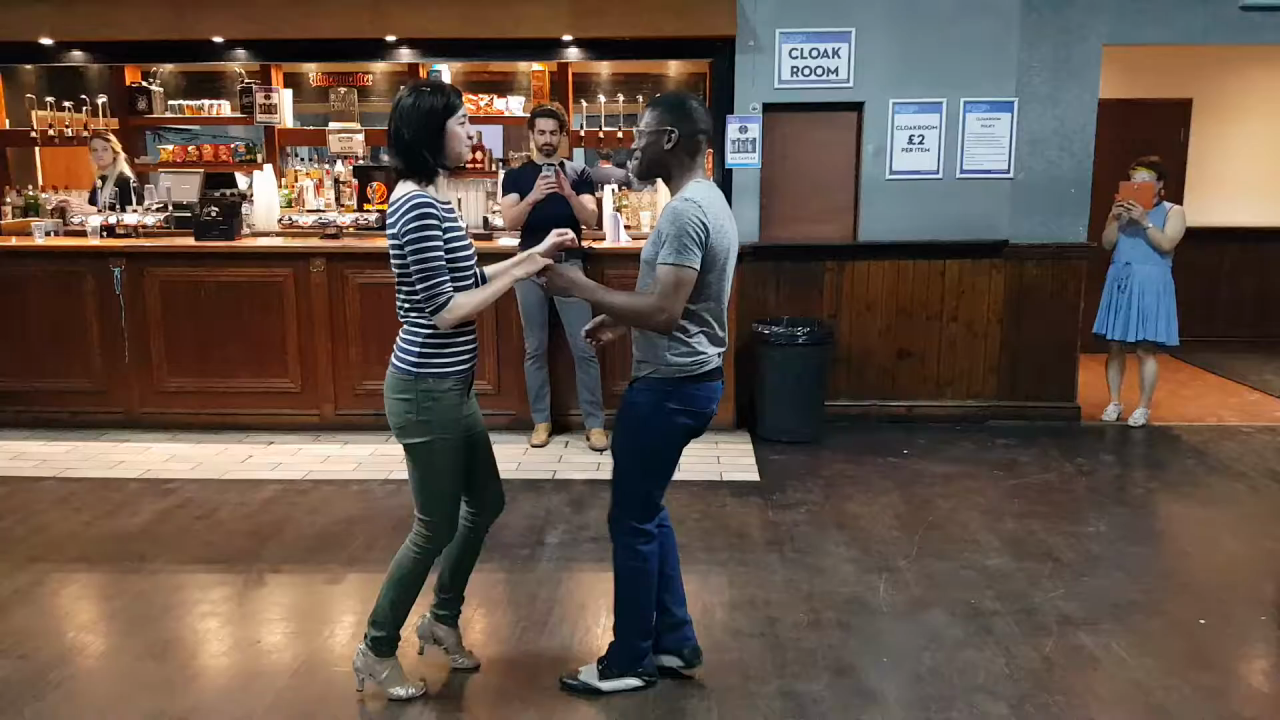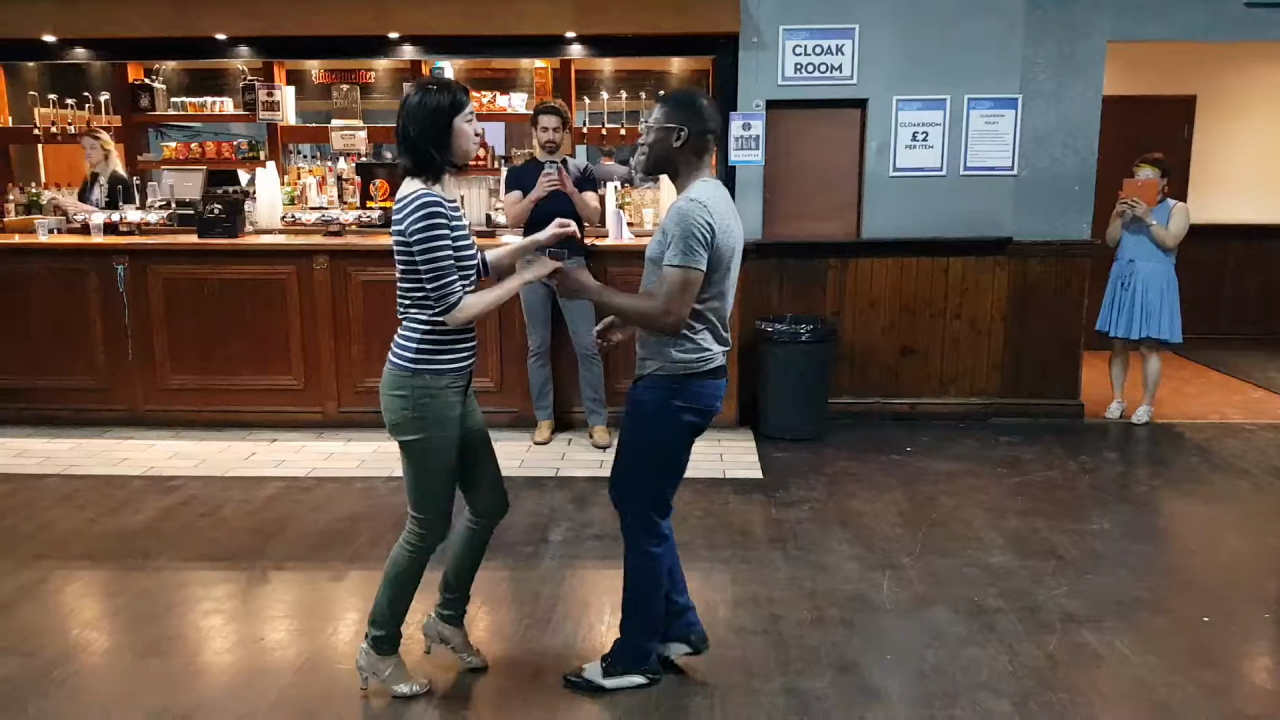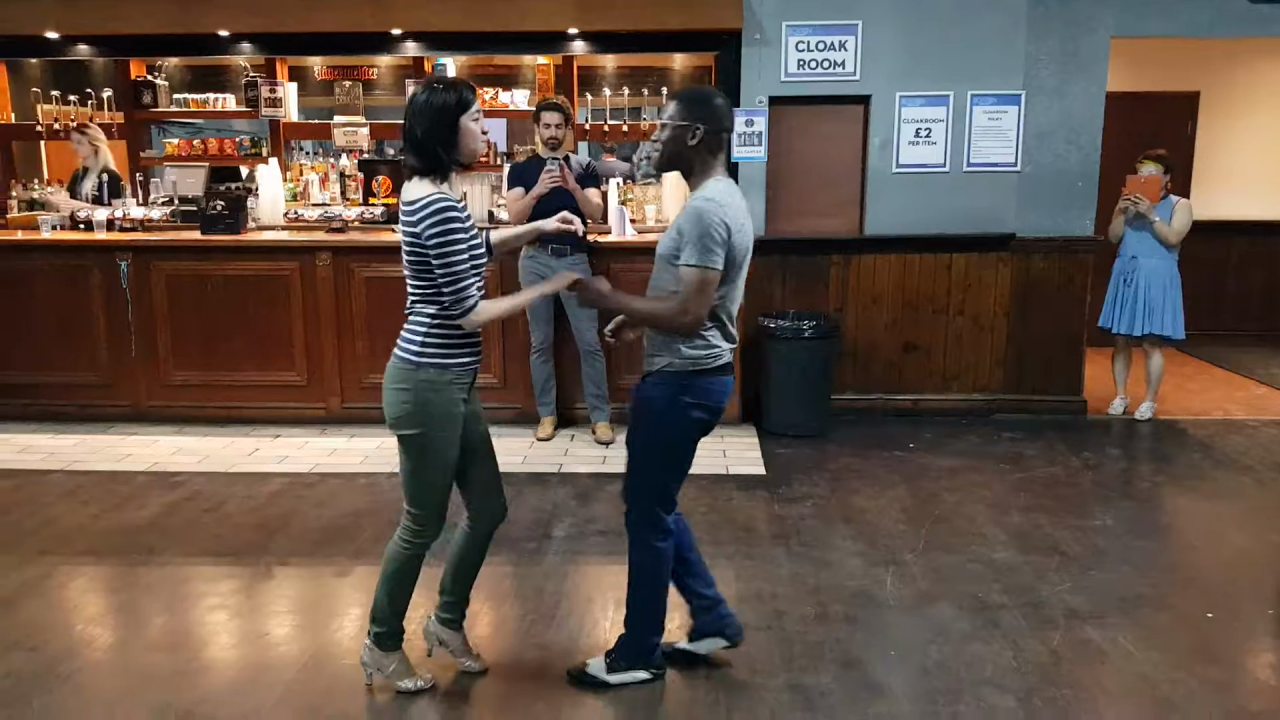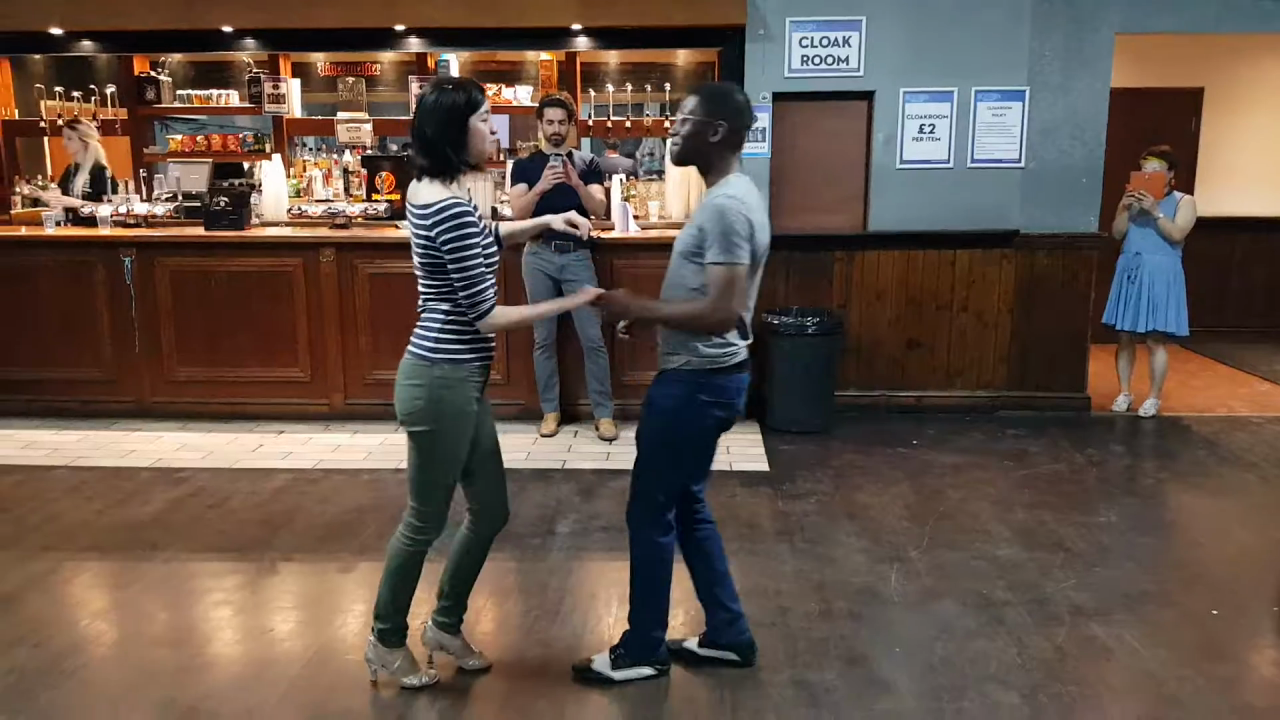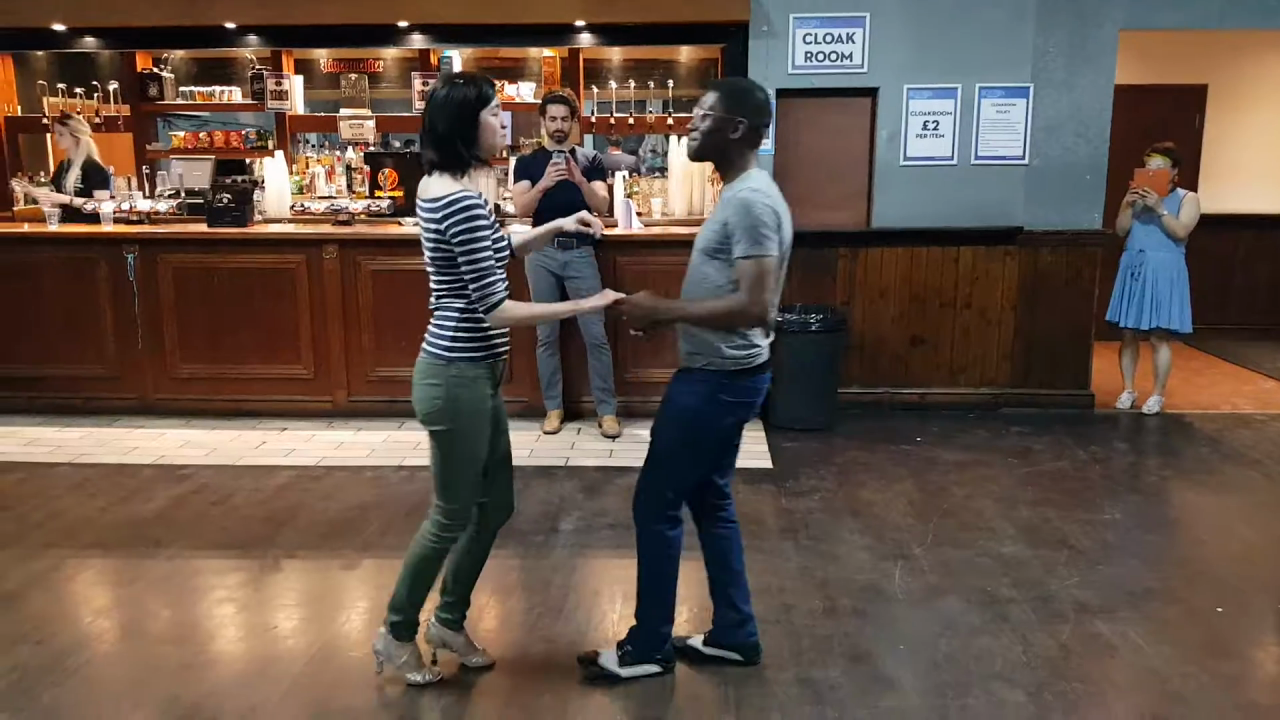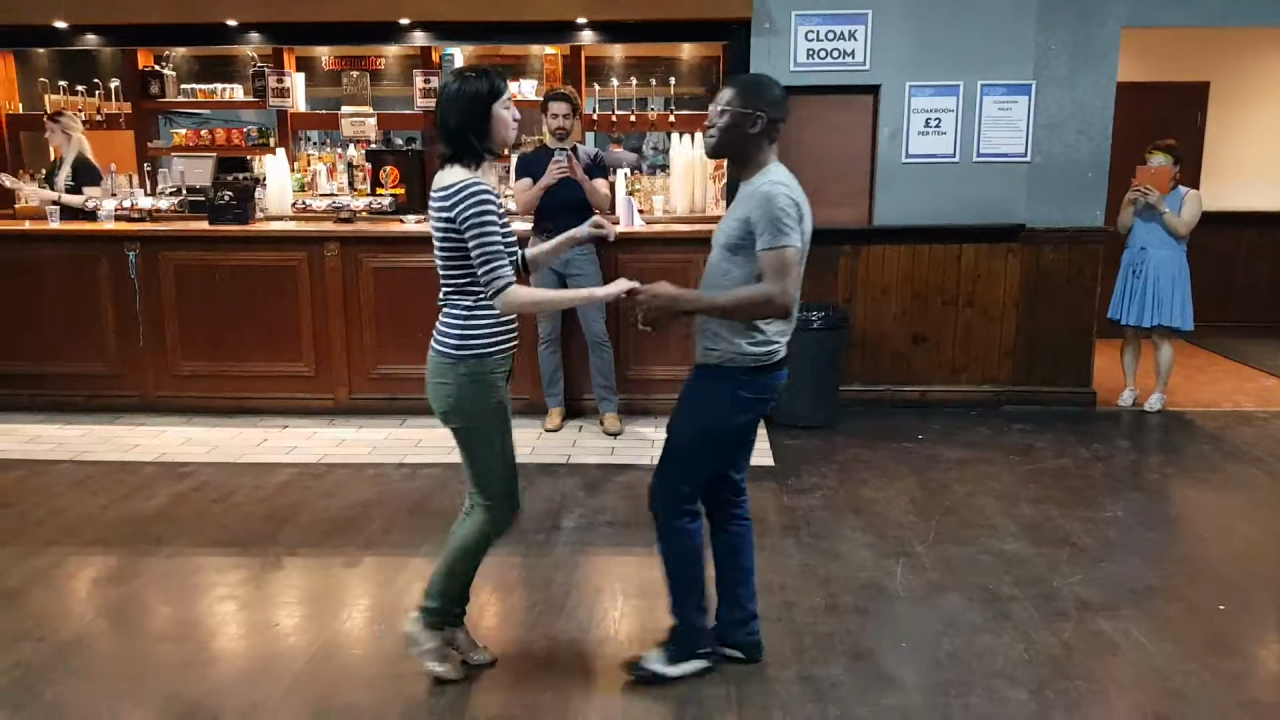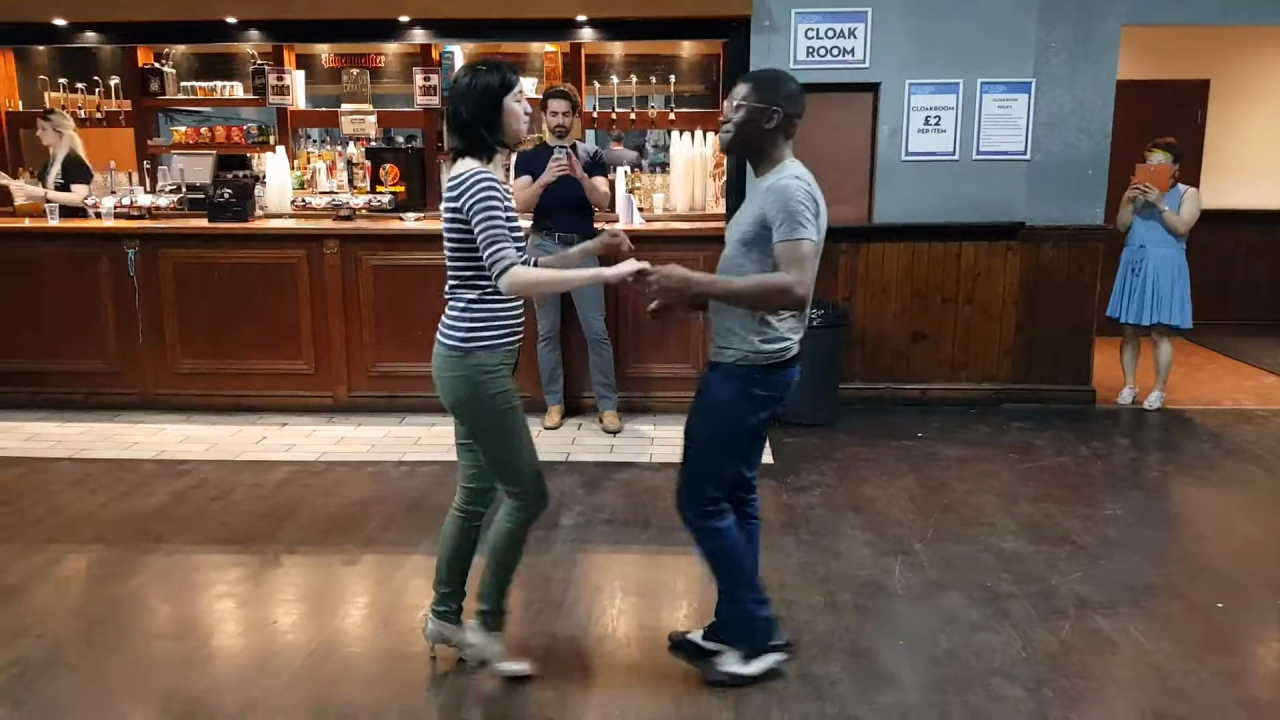
dt=0.1s
person 1, frame 1
left shoulder: (424, 199)
right shoulder: (421, 207)
left elbow: (464, 276)
right elbow: (444, 312)
left wrist: (532, 253)
right wrist: (517, 275)
left hip: (448, 385)
right hip: (426, 390)
left knee: (485, 503)
right knee: (436, 526)
left ankle: (442, 618)
right ankle: (376, 651)
person 1, frame 2
left shoulder: (427, 197)
right shoulder: (428, 205)
left elbow: (471, 268)
right elbow: (454, 310)
left wrist: (534, 243)
right wrist: (526, 278)
left hip: (447, 383)
right hip: (424, 387)
left knee: (490, 503)
right knee: (429, 524)
left ankle: (448, 618)
right ankle: (378, 649)
person 1, frame 3
left shoulder: (424, 193)
right shoulder: (441, 206)
left elbow: (475, 245)
right elbow: (469, 313)
left wrist: (538, 226)
right wrist: (545, 288)
left hip: (449, 381)
right hip: (428, 383)
left knee: (488, 509)
right knee: (423, 522)
left ankle: (446, 622)
right ankle: (381, 646)
person 1, frame 4
left shoulder: (430, 192)
right shoulder: (451, 207)
left elbow: (484, 240)
right elbow: (486, 316)
left wrist: (544, 222)
right wrist: (567, 303)
left hip: (459, 378)
right hip: (441, 379)
left knee: (491, 511)
right knee: (426, 519)
left ankle: (446, 624)
right ankle: (385, 641)
person 1, frame 5
left shoulder: (440, 187)
right shoulder: (461, 201)
left elbow: (494, 254)
right elbow: (499, 307)
left wrist: (558, 226)
right wrist: (583, 306)
left hip: (472, 373)
right hip: (459, 375)
left knee: (494, 506)
right knee: (453, 515)
left ankle: (449, 622)
right ankle: (396, 634)
person 1, frame 6
left shoulder: (456, 182)
right shoulder: (472, 191)
left elbow: (508, 263)
right elbow: (503, 296)
left wrist: (575, 237)
right wrist: (597, 294)
left hip: (474, 365)
right hip: (466, 370)
left knee: (494, 500)
right knee: (494, 505)
left ankle: (448, 620)
right ankle: (429, 621)
person 1, frame 7
left shoulder: (480, 178)
right shoulder: (477, 181)
left elbow: (520, 270)
right elbow: (511, 279)
left wrist: (590, 250)
right wrist: (605, 275)
left hip: (474, 359)
right hip: (475, 362)
left knee: (477, 491)
right knee: (527, 493)
left ankle: (445, 615)
right ankle: (486, 622)
person 2, frame 1
left shoulder: (685, 212)
right shoulder: (708, 202)
left elbow: (662, 312)
left wrist: (580, 286)
right wrist: (621, 321)
left hip: (670, 387)
right hip: (689, 380)
left knee: (631, 519)
right knee: (647, 510)
left ankle: (629, 662)
right ankle: (672, 638)
person 2, frame 2
left shoulder: (691, 211)
right shoulder: (713, 201)
left elbow: (670, 314)
left wrist: (591, 289)
right wrist: (631, 320)
left hip: (673, 384)
right hip: (691, 378)
left knee: (643, 518)
right knee: (639, 501)
left ankle: (634, 659)
right ankle: (679, 627)
person 2, frame 3
left shoulder: (706, 210)
right shoulder: (720, 198)
left elbow: (691, 315)
left wrist: (614, 300)
right wrist: (637, 316)
left hip: (681, 384)
right hip: (692, 379)
left knee: (646, 515)
right knee: (658, 507)
left ankle: (637, 654)
right ankle: (714, 621)
person 2, frame 4
left shoulder: (726, 206)
right shoulder: (732, 196)
left elbow: (720, 314)
left wrist: (636, 307)
right wrist: (651, 313)
left hip: (697, 382)
right hip: (706, 377)
left knee: (650, 513)
right knee: (685, 507)
left ankle: (642, 650)
right ankle: (728, 634)
person 2, frame 5
left shoulder: (753, 202)
right shoulder: (744, 195)
left elbow: (754, 307)
left wrist: (663, 311)
right wrist: (663, 309)
left hip: (720, 379)
right hip: (717, 375)
left knee: (655, 503)
right knee: (709, 502)
left ankle: (645, 646)
right ankle: (737, 635)
person 2, frame 6
left shoulder: (772, 195)
right shoulder: (755, 190)
left elbow: (779, 298)
left wrist: (682, 301)
right wrist: (682, 301)
left hip: (735, 375)
right hip: (731, 370)
left knee: (672, 497)
right knee: (722, 497)
left ankle: (690, 641)
right ankle: (737, 632)
person 2, frame 7
left shoulder: (790, 189)
right shoulder: (769, 186)
left elbow: (792, 289)
left wrist: (693, 279)
right wrist: (690, 295)
left hip: (752, 373)
right hip: (737, 366)
left knee: (700, 499)
right knee: (729, 495)
left ankle: (758, 635)
right ankle: (734, 628)
person 3, frame 1
left shoulder: (579, 173)
right shoulder: (516, 175)
left elbow: (591, 219)
right elbow: (510, 221)
left wrist: (569, 194)
right wrist: (533, 197)
left hip: (569, 265)
left knee: (584, 348)
right knee: (535, 349)
left ankle: (595, 423)
right ankle: (541, 421)
person 3, frame 2
left shoulder: (581, 170)
right shoulder: (519, 173)
left elbow: (594, 216)
right elbow: (513, 219)
left wrist: (571, 191)
right wrist: (536, 194)
left hip: (572, 263)
left knee: (587, 346)
right knee: (538, 346)
left ankle: (598, 420)
right ankle: (544, 418)
person 3, frame 3
left shoulder: (584, 167)
right shoulder: (521, 169)
left elbow: (596, 213)
right elbow: (514, 215)
left wrist: (574, 188)
right wrist: (538, 191)
left hip: (574, 260)
right hip: (535, 260)
left knee: (589, 342)
right knee: (541, 343)
left ankle: (601, 416)
right ankle: (547, 414)
person 3, frame 4
left shoulder: (587, 163)
right shoulder: (525, 165)
left elbow: (599, 209)
right elbow: (518, 212)
left wrist: (577, 184)
right wrist: (541, 187)
left hip: (578, 256)
right hip: (539, 256)
left knee: (593, 338)
right knee: (544, 339)
left ankle: (604, 412)
right ankle: (550, 410)
person 3, frame 5
left shoulder: (590, 160)
right shoulder: (527, 162)
left elbow: (602, 206)
right elbow: (521, 209)
left wrist: (580, 181)
right wrist: (543, 184)
left hip: (581, 253)
right hip: (542, 254)
left knee: (596, 335)
right knee: (547, 336)
left ankle: (607, 410)
right ankle: (553, 407)
person 3, frame 6
left shoulder: (592, 157)
right shoulder: (529, 159)
left elbow: (604, 203)
right elbow: (522, 206)
left wrist: (582, 179)
right wrist: (545, 182)
left hip: (582, 251)
left knee: (597, 333)
right knee: (548, 333)
left ankle: (608, 407)
right ankle: (555, 405)
person 3, frame 7
left shoulder: (591, 155)
right shoulder: (528, 157)
left elbow: (603, 201)
right elbow: (521, 204)
left wrist: (581, 176)
right wrist: (545, 179)
left hip: (582, 248)
right hip: (542, 247)
left knee: (596, 331)
right knee: (547, 332)
left ankle: (608, 406)
right ankle: (554, 403)
person 4, frame 1
left shoulder: (1173, 212)
right shoulder: (1121, 209)
left elbow: (1166, 245)
right elbow: (1107, 244)
left wrist: (1145, 222)
right wrist: (1115, 220)
left hip: (1150, 284)
right hip: (1120, 281)
left knee: (1145, 350)
right knee: (1115, 347)
left ankle: (1144, 407)
right ankle: (1114, 402)
person 4, frame 2
left shoulder: (1177, 208)
right shoulder: (1125, 206)
left elbow: (1170, 242)
right elbow: (1110, 241)
left wrist: (1148, 219)
right wrist: (1119, 217)
left hip: (1154, 281)
right hip: (1123, 278)
left knee: (1149, 347)
right knee: (1118, 344)
left ankle: (1147, 404)
right ankle: (1117, 400)
person 4, frame 3
left shoulder: (1180, 205)
right shoulder: (1128, 202)
left elbow: (1173, 238)
right elbow: (1113, 237)
left wrist: (1151, 215)
right wrist: (1122, 213)
left hip: (1157, 277)
right hip: (1126, 274)
left knee: (1152, 343)
right knee: (1121, 340)
left ankle: (1150, 401)
right ankle: (1120, 396)
person 4, frame 4
left shoulder: (1183, 201)
right shoulder: (1131, 199)
left elbow: (1177, 235)
right elbow: (1117, 234)
left wrist: (1155, 211)
right wrist: (1125, 209)
left hip: (1160, 274)
right hip: (1130, 271)
left knee: (1155, 340)
right knee: (1125, 337)
left ankle: (1154, 397)
right ankle: (1124, 393)
person 4, frame 5
left shoulder: (1187, 199)
right shoulder: (1135, 196)
left elbow: (1181, 232)
right elbow: (1120, 231)
left wrist: (1159, 209)
right wrist: (1129, 206)
left hip: (1164, 271)
right hip: (1133, 268)
left knee: (1159, 337)
right knee: (1128, 334)
left ankle: (1158, 395)
right ankle: (1128, 390)
person 4, frame 6
left shoulder: (1189, 196)
right shoulder: (1136, 193)
left elbow: (1182, 229)
right elbow: (1122, 228)
left wrist: (1161, 206)
right wrist: (1130, 203)
left hip: (1166, 268)
right hip: (1135, 265)
left knee: (1161, 335)
right knee: (1130, 332)
left ankle: (1160, 392)
right ankle: (1130, 387)
person 4, frame 7
left shoulder: (1188, 194)
right shoulder: (1135, 191)
left elbow: (1182, 228)
right elbow: (1121, 226)
left wrist: (1160, 204)
right wrist: (1130, 202)
left hip: (1165, 267)
right hip: (1134, 263)
left knee: (1160, 333)
right knee: (1129, 330)
left ankle: (1159, 390)
right ankle: (1129, 385)
